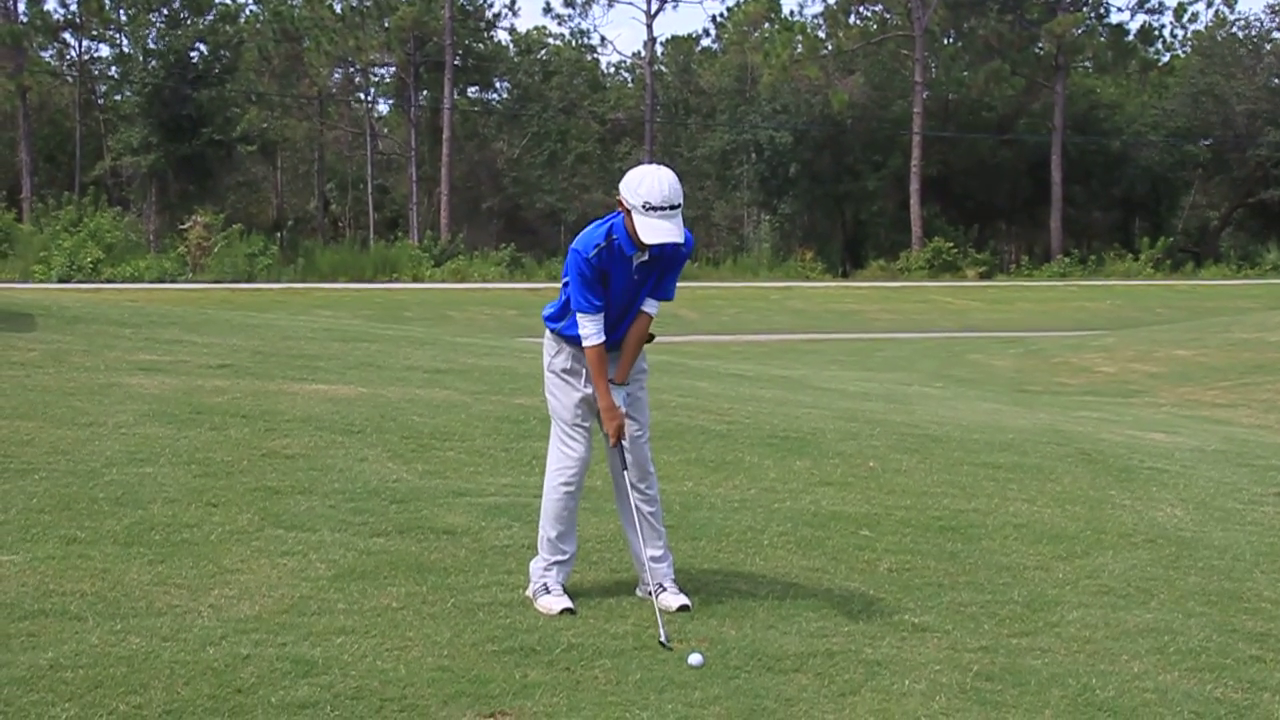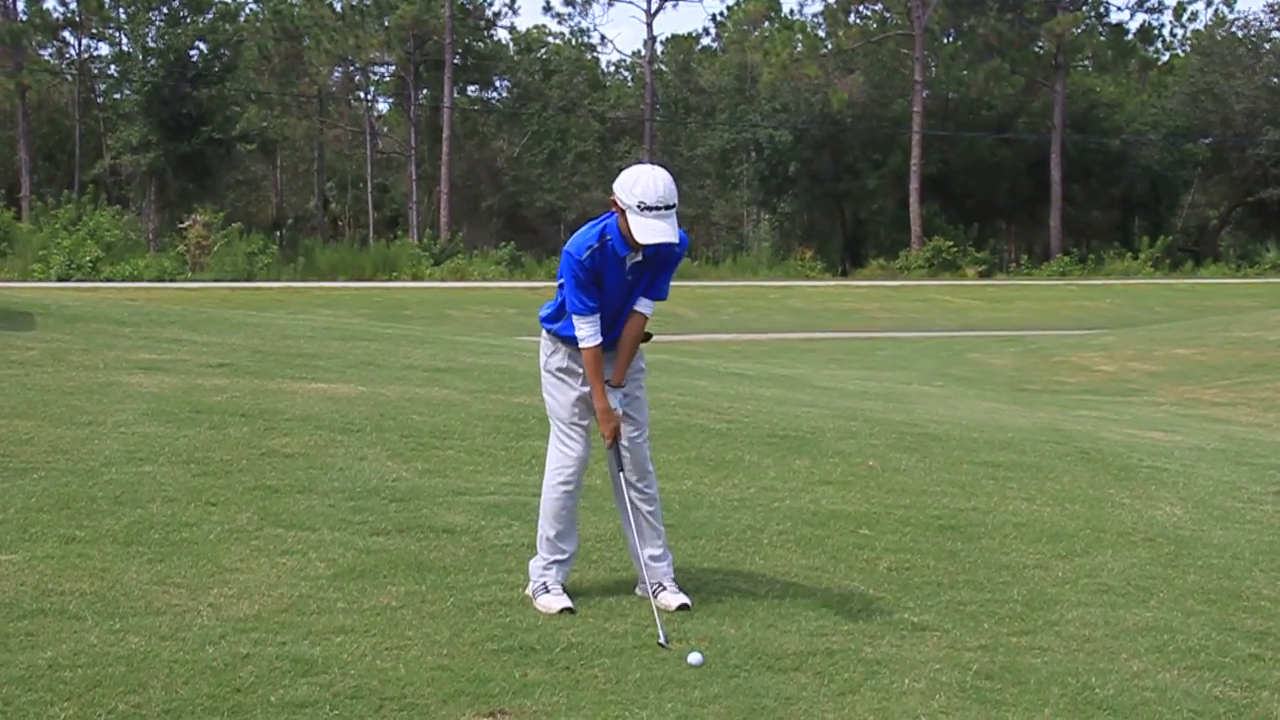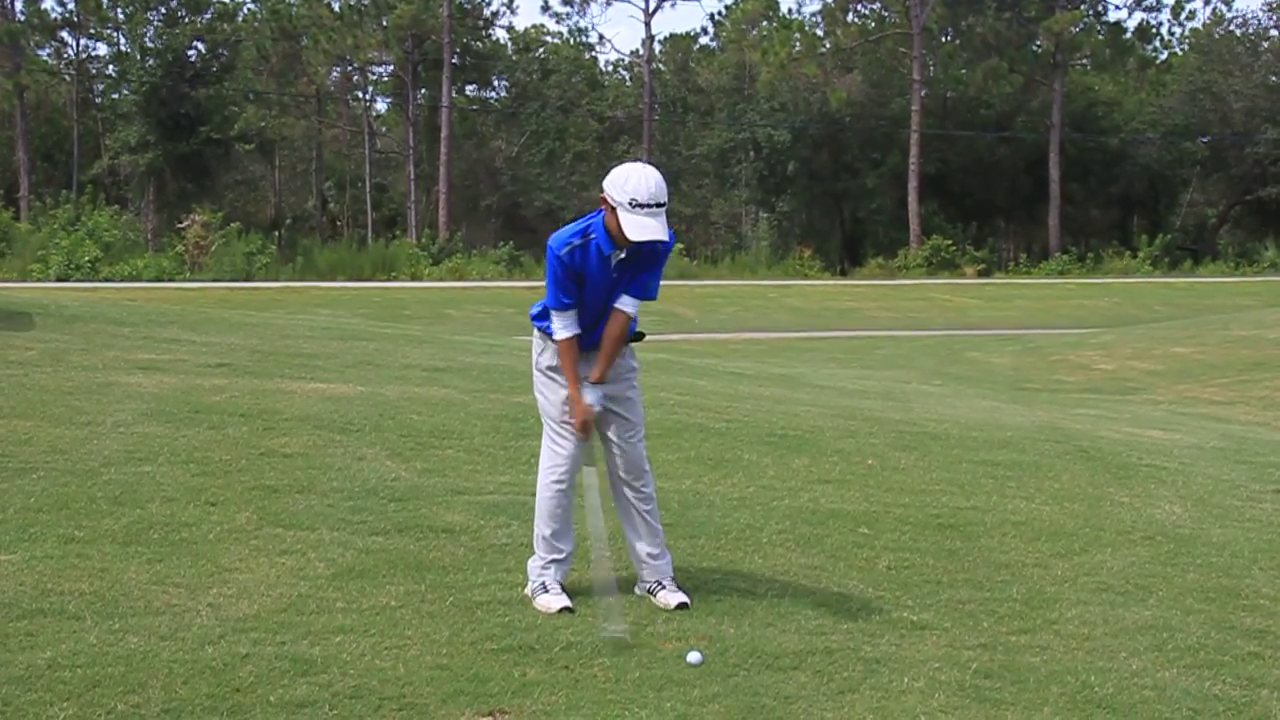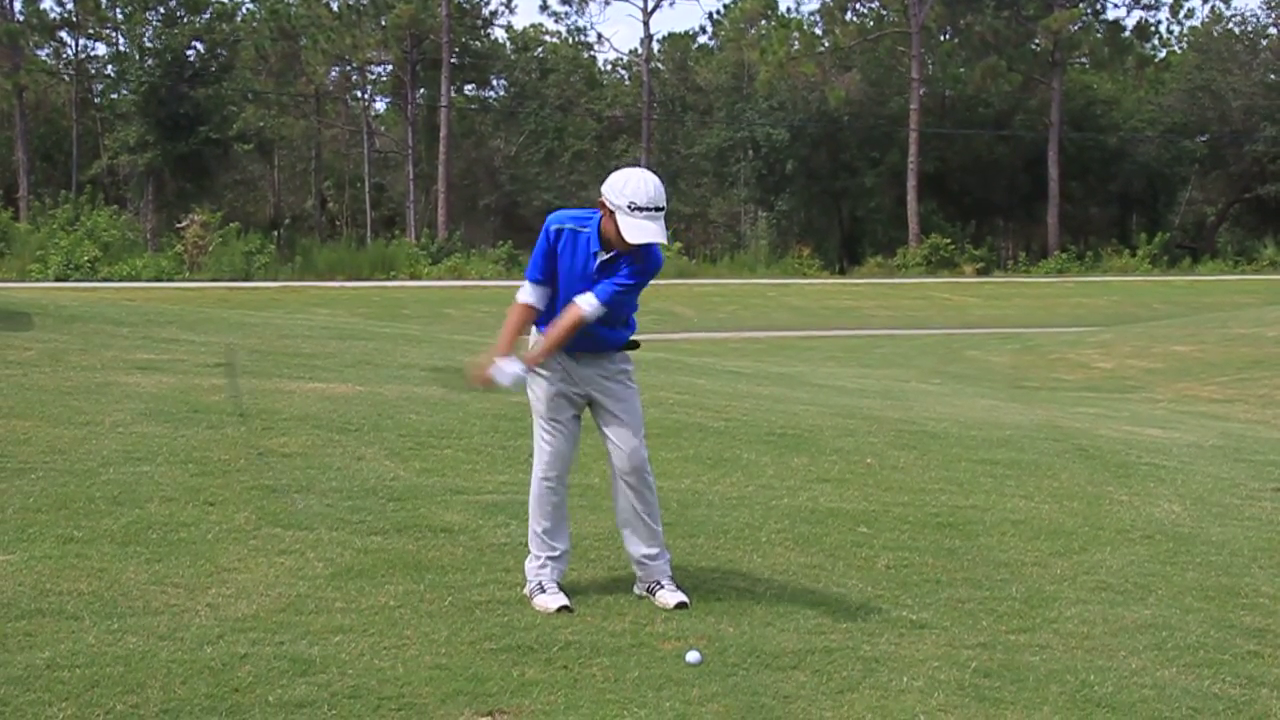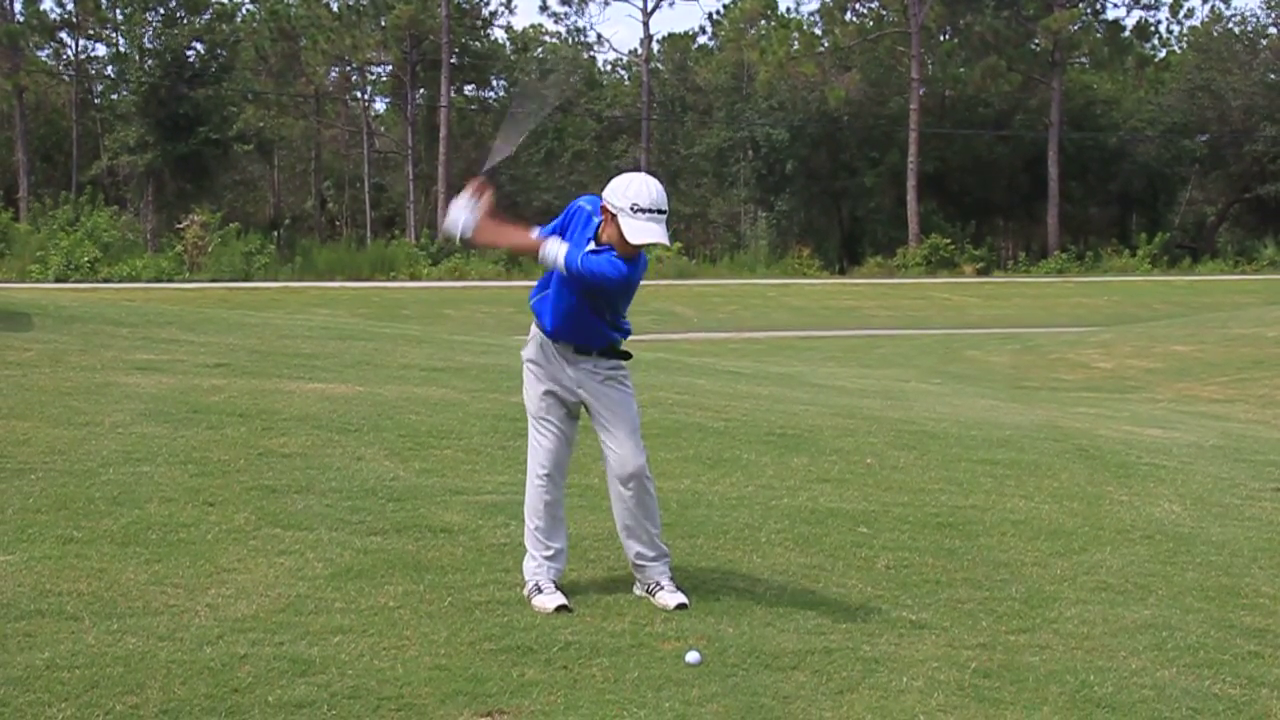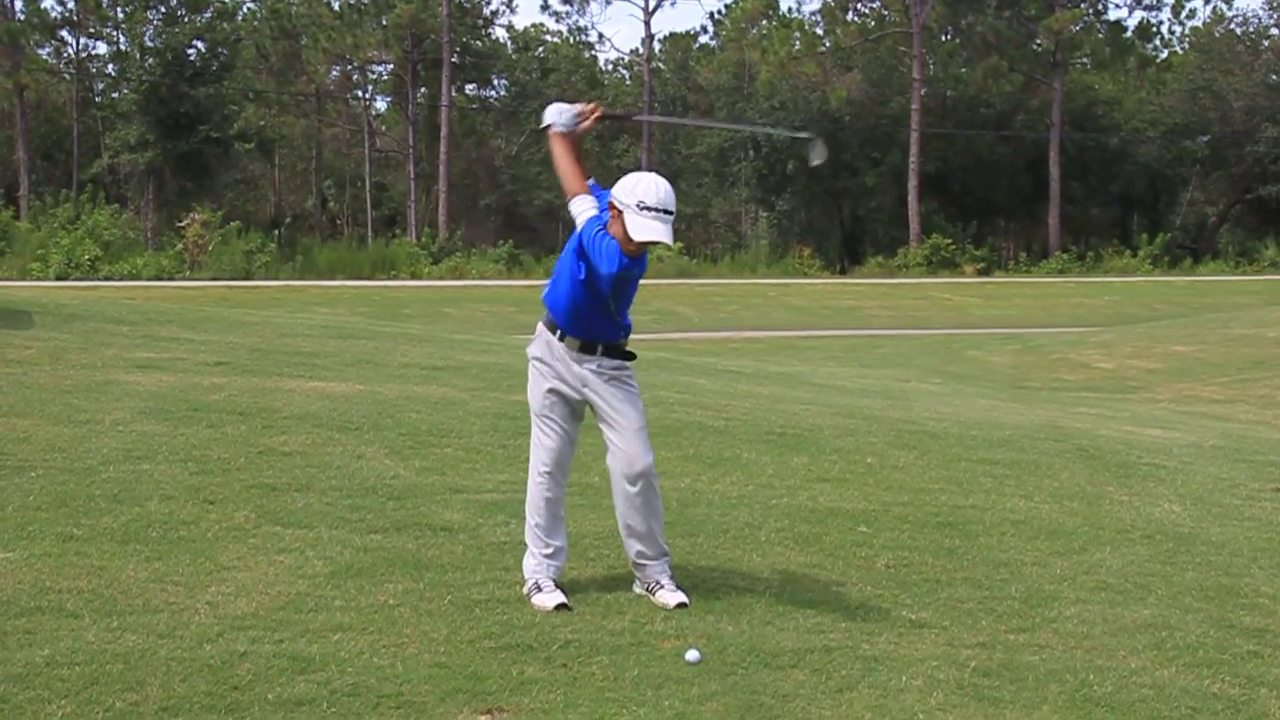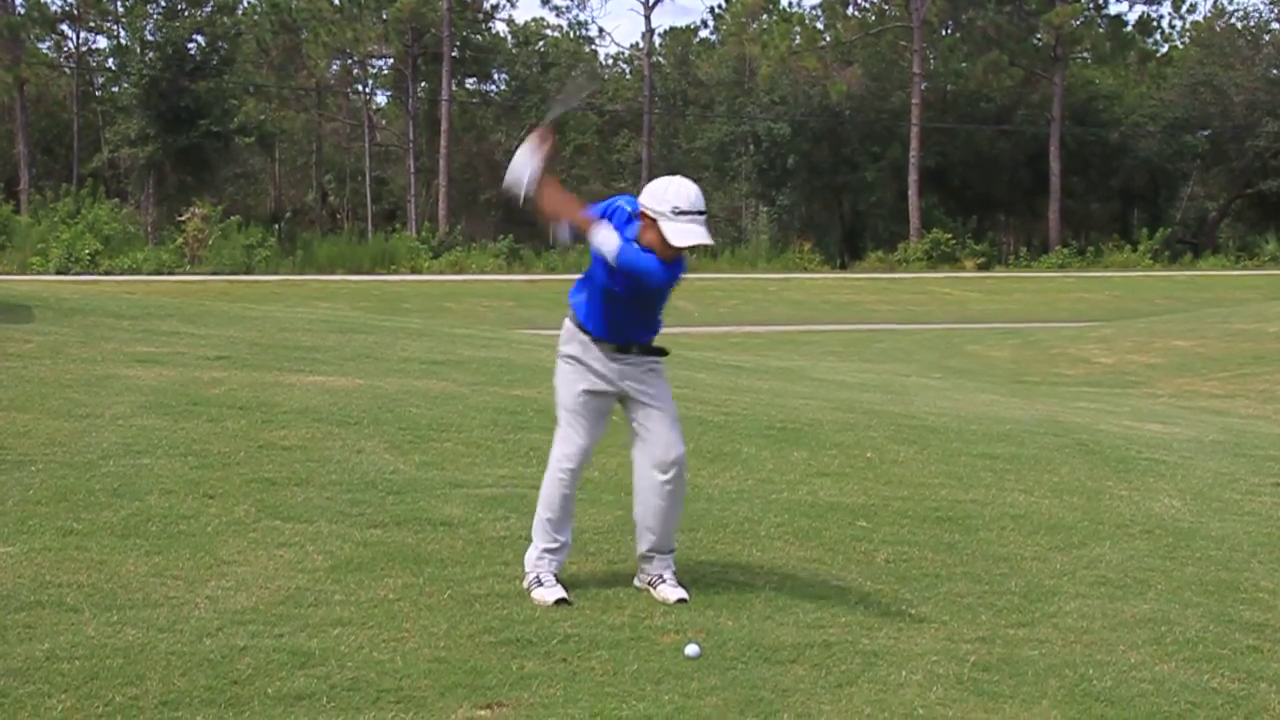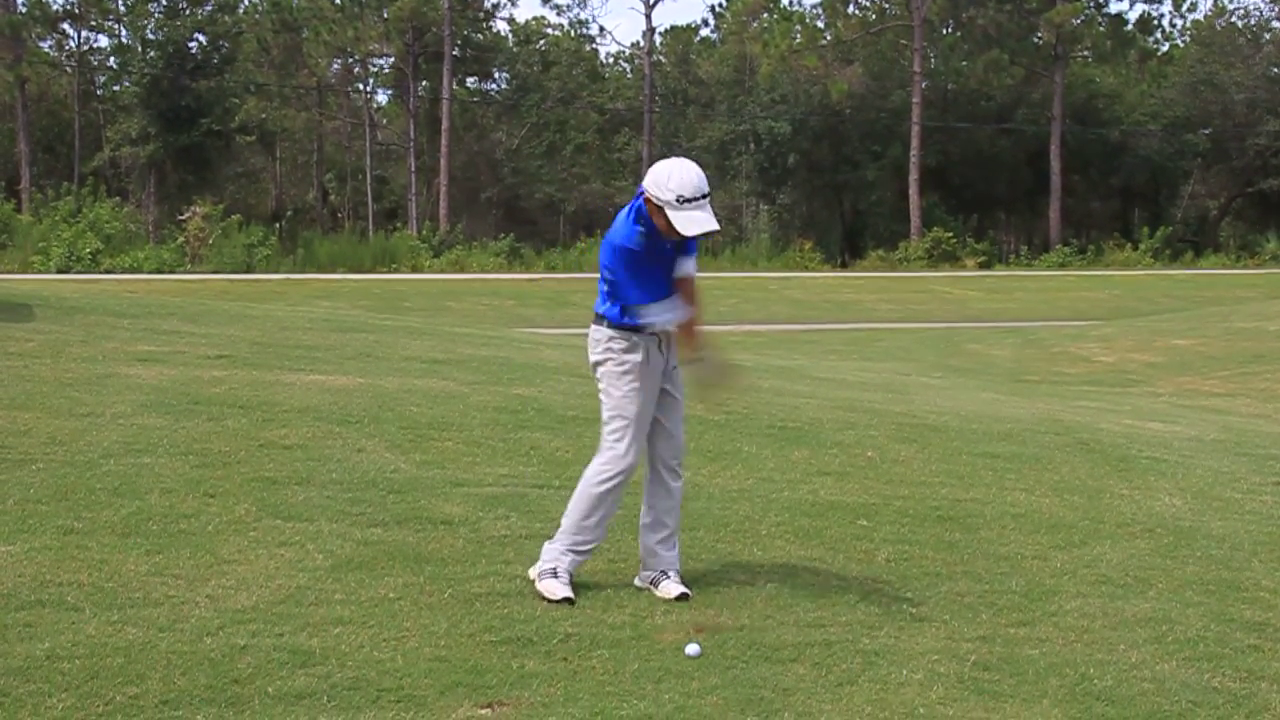
dt=0.2s
person 1, frame 1
left shoulder: (677, 245)
right shoulder: (589, 249)
left elbow: (646, 313)
right elbow: (590, 331)
left wrist: (620, 386)
right wrist: (605, 403)
left hip: (626, 355)
right hip: (572, 353)
left knee: (638, 463)
right knee: (570, 461)
left ankle: (657, 575)
right ankle: (547, 576)
person 1, frame 2
left shoulder: (671, 244)
right shoulder: (582, 251)
left elbow: (640, 314)
right elbow: (586, 332)
left wrist: (616, 386)
right wrist: (601, 405)
left hip: (624, 356)
right hip: (568, 355)
left knee: (636, 463)
right knee: (569, 461)
left ankle: (657, 574)
right ankle: (546, 575)
person 1, frame 3
left shoulder: (656, 245)
right shoulder: (567, 246)
left elbow: (622, 314)
right elbow: (562, 326)
left wrist: (596, 385)
right wrist: (573, 396)
left hip: (615, 356)
right hip: (561, 354)
left knee: (631, 464)
right knee: (560, 463)
left ankle: (655, 574)
right ankle: (544, 575)
person 1, frame 4
left shoulder: (644, 261)
right shoulder: (561, 227)
left elbow: (583, 312)
right elbow: (530, 294)
left wrist: (525, 365)
right wrist: (500, 353)
left hip: (609, 363)
right hip: (554, 361)
left knee: (632, 463)
right knee: (551, 465)
left ankle: (654, 573)
right ankle: (543, 574)
person 1, frame 5
left shoulder: (623, 270)
right shoulder: (584, 209)
left elbow: (542, 250)
right elbow: (541, 238)
left wrist: (476, 225)
right wrist: (480, 216)
left hip: (597, 367)
right hip: (547, 354)
left knee: (629, 466)
right knee: (546, 468)
left ankle: (652, 574)
right ankle: (540, 576)
person 1, frame 6
left shoulder: (618, 265)
right shoulder: (607, 206)
left elbow: (578, 192)
right elbow: (582, 188)
left wrist: (562, 129)
right wrist: (564, 133)
left hip: (604, 363)
right hip: (552, 349)
left knee: (635, 464)
right knee: (549, 463)
left ankle: (651, 571)
right ankle: (541, 572)
person 1, frame 7
left shoulder: (663, 267)
right shoulder: (622, 211)
left elbow: (584, 222)
right elbow: (575, 213)
left wrist: (535, 178)
right wrist: (536, 177)
left hip: (639, 361)
right hip: (587, 351)
left knee: (667, 458)
right knee: (570, 457)
left ankle: (655, 567)
right ankle: (541, 566)
person 1, frame 8
left shoulder: (678, 214)
right shoulder: (626, 242)
left elbow: (685, 275)
right elbow: (658, 315)
left wrist: (691, 332)
left hip: (660, 344)
right hip: (625, 347)
left knee: (668, 457)
right knee: (619, 458)
left ankle: (658, 565)
right ankle: (555, 562)
